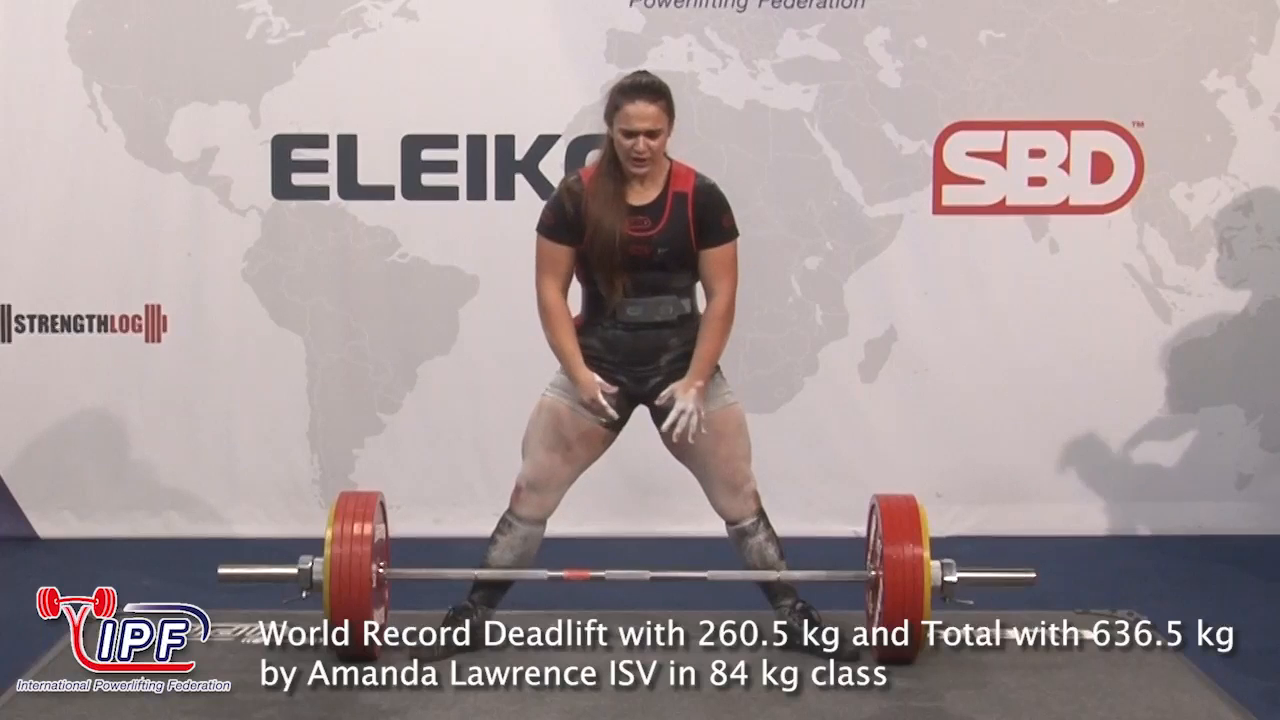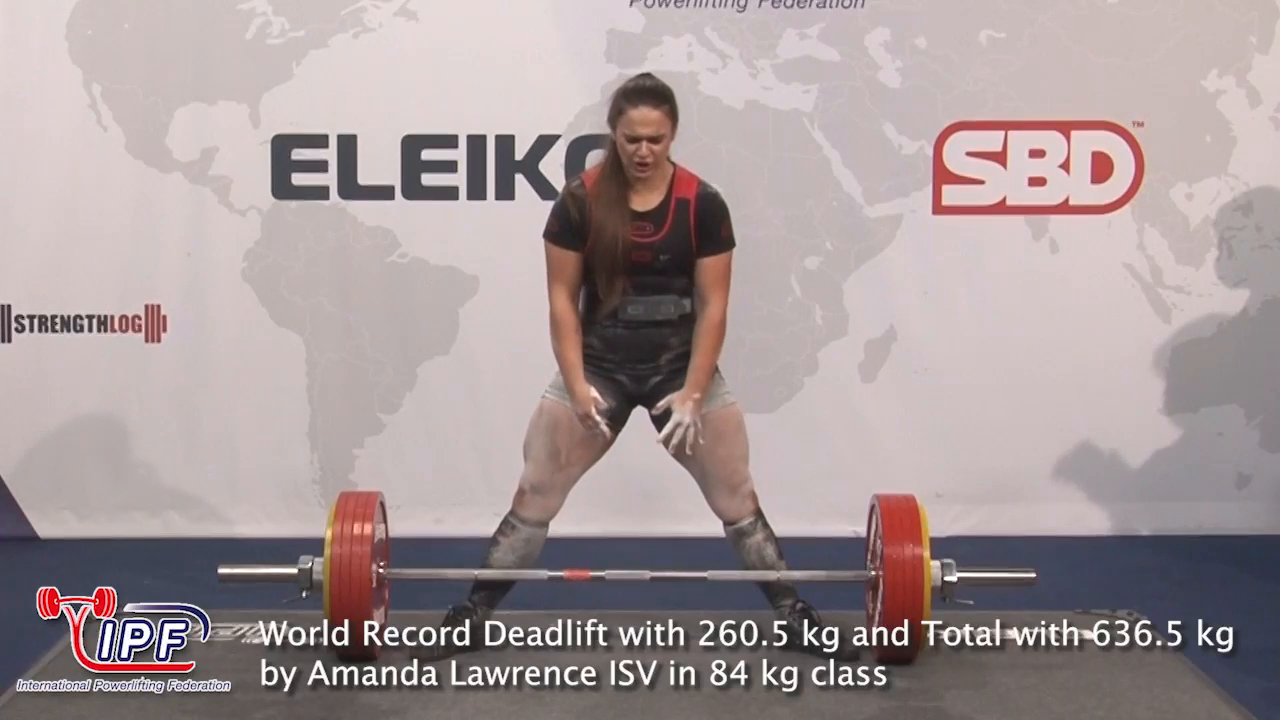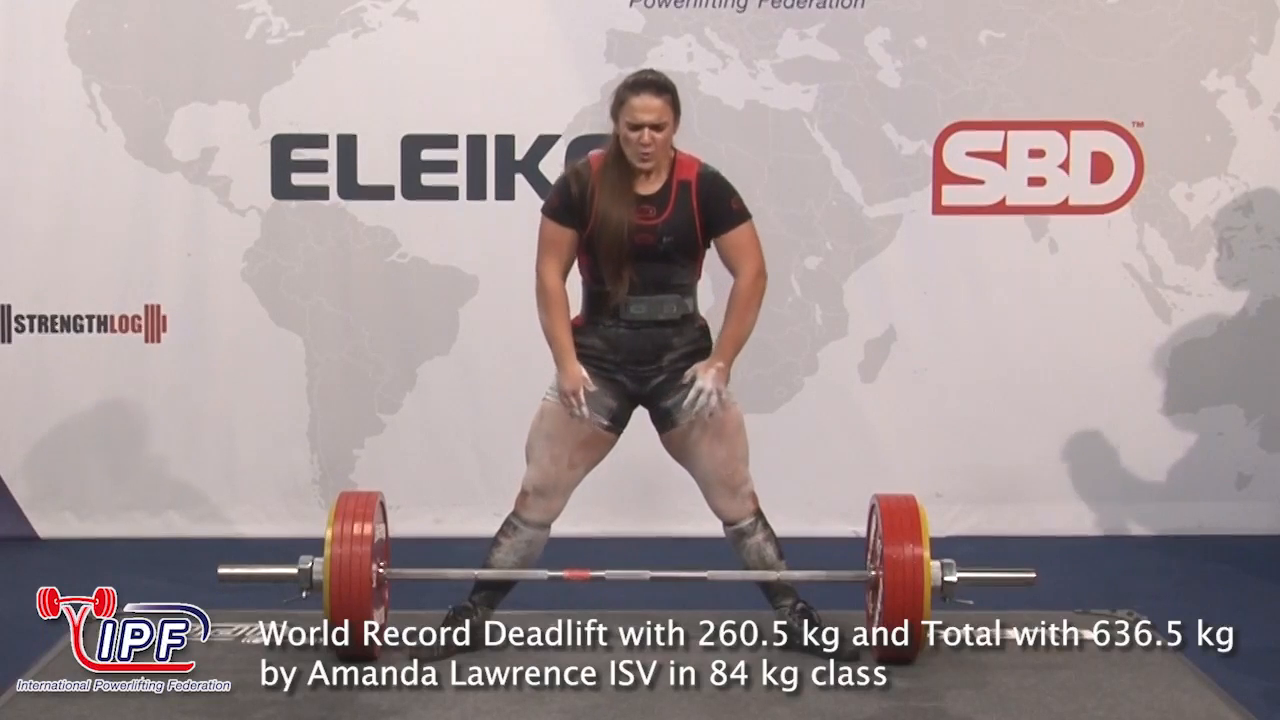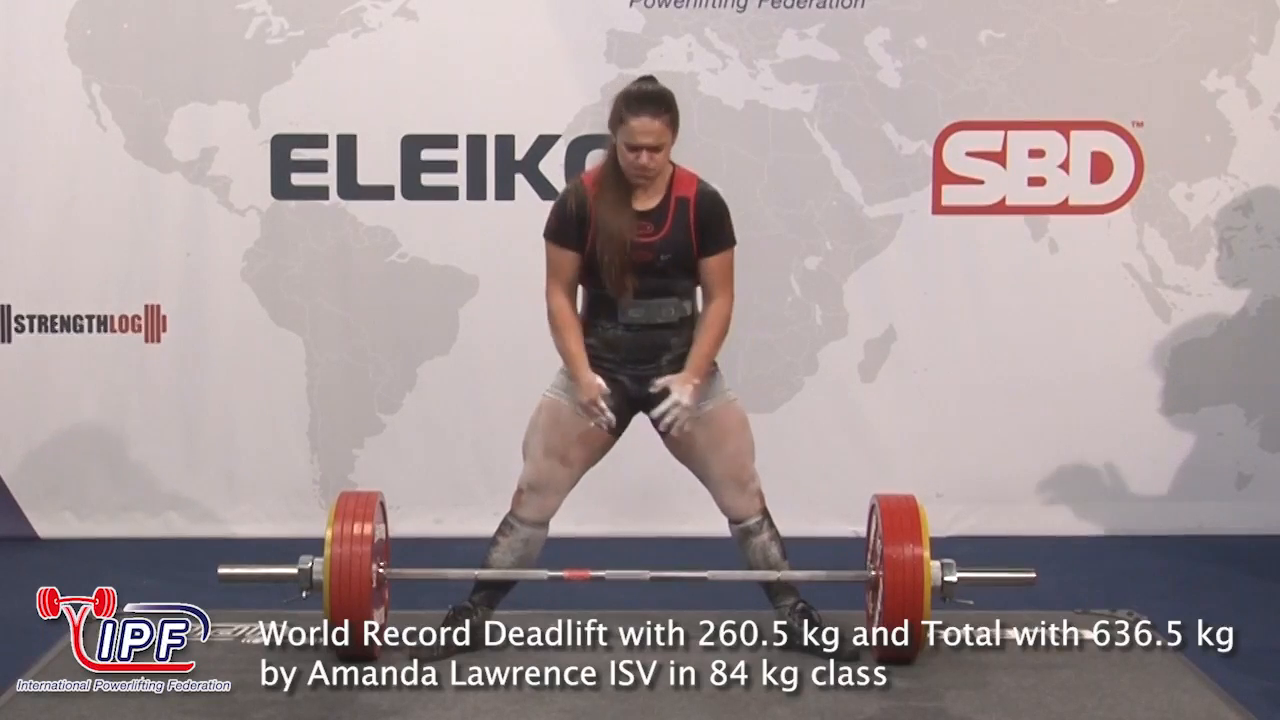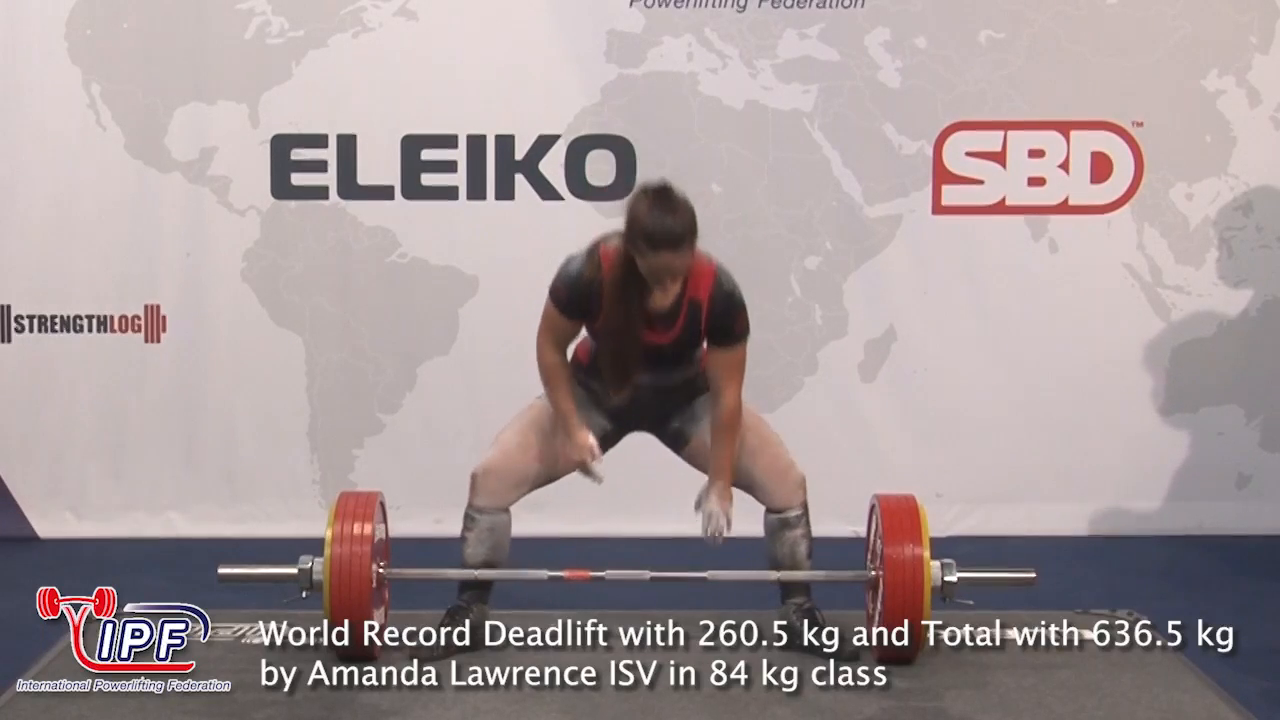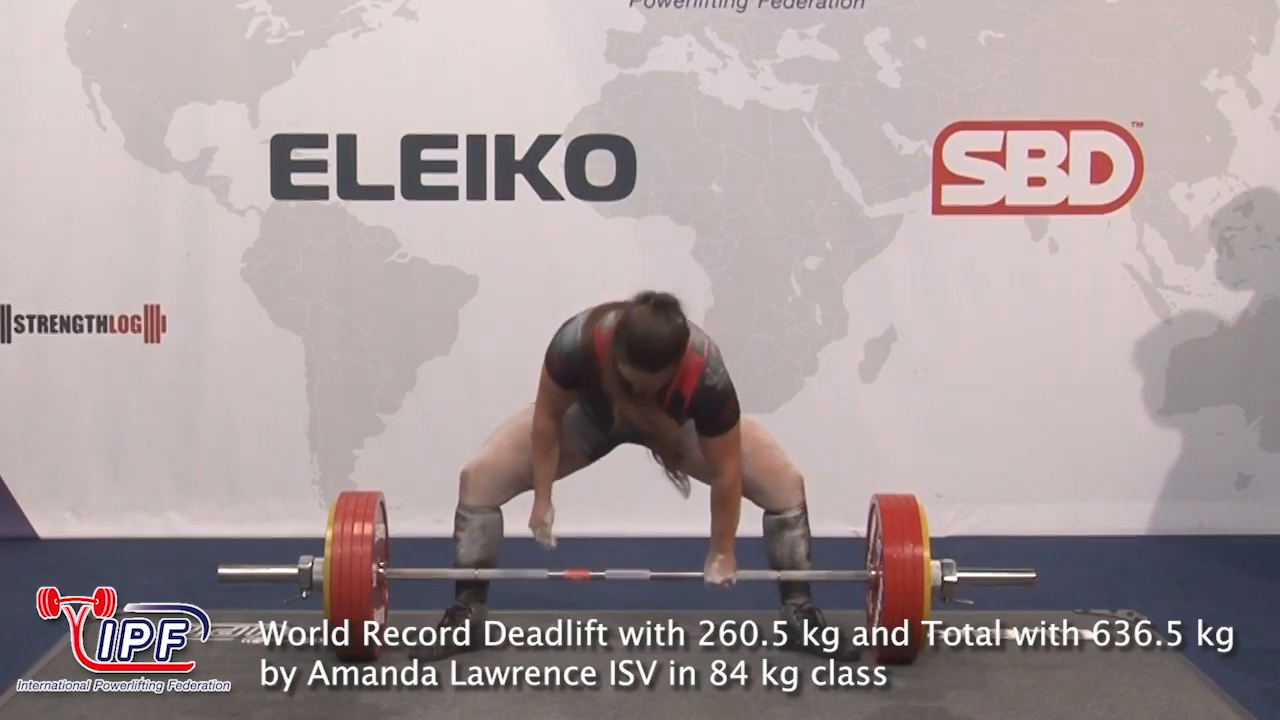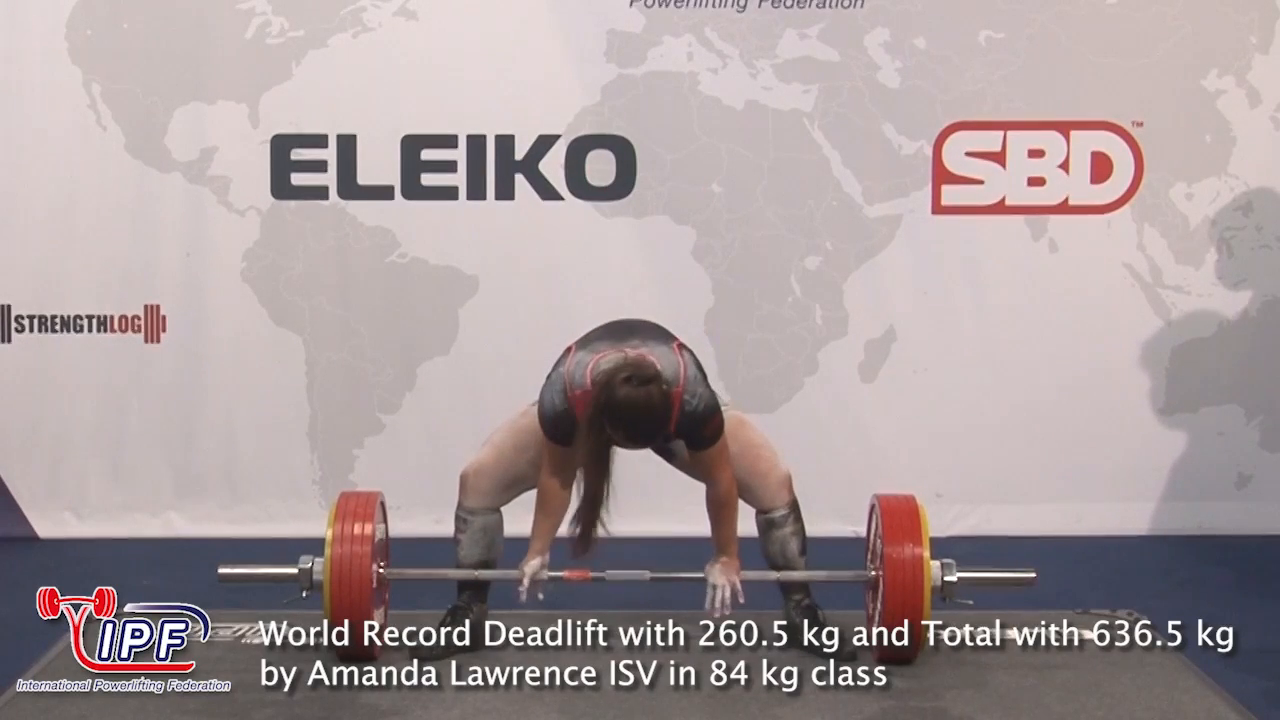
dt=0.4s
person 1, frame 1
left shoulder: (701, 197)
right shoulder: (576, 196)
left elbow: (722, 296)
right elbow: (550, 290)
left wrist: (695, 382)
right wrist: (578, 373)
left hip: (681, 361)
right hip: (598, 361)
left knee: (739, 496)
right knee: (532, 491)
left ankle: (795, 616)
right ankle: (472, 614)
person 1, frame 2
left shoulder: (702, 203)
right shoulder: (579, 200)
left elbow: (712, 306)
right elbow: (563, 299)
left wrist: (693, 394)
right wrist: (576, 386)
left hip: (680, 362)
right hip: (599, 363)
left knee: (736, 496)
right knee: (535, 492)
left ankle: (794, 616)
right ankle: (472, 615)
person 1, frame 3
left shoulder: (704, 186)
right shoulder: (582, 183)
left elbow: (750, 273)
right elbow: (549, 273)
left wrist: (721, 362)
right wrist: (566, 361)
left hip: (683, 360)
right hip: (598, 361)
left knee: (735, 496)
right knee: (538, 494)
left ankle: (794, 617)
right ankle: (473, 615)
person 1, frame 4
left shoulder: (701, 202)
right shoulder: (580, 199)
left elbow: (718, 300)
right elbow: (560, 294)
left wrist: (694, 378)
right wrist: (580, 375)
left hip: (680, 363)
right hip: (600, 364)
left knee: (742, 496)
right knee: (535, 493)
left ankle: (794, 616)
right ankle: (473, 614)
person 1, frame 5
left shoulder: (718, 292)
right shoulder: (588, 272)
left elbow: (727, 394)
right elbow: (551, 349)
left wrist: (717, 485)
right wrist: (572, 429)
left hip: (687, 399)
right hip: (596, 396)
left knee: (785, 483)
right knee: (491, 478)
left ankle: (799, 615)
right ankle: (469, 612)
person 1, frame 6
left shoulder: (706, 375)
right shoulder: (580, 342)
left elbow: (726, 471)
right elbow: (547, 417)
left wrist: (723, 553)
right wrist: (542, 501)
left hip: (678, 423)
right hip: (590, 413)
left knee: (785, 485)
right knee: (479, 479)
left ankle: (799, 613)
right ankle: (468, 611)
person 1, frame 7
left shoulder: (692, 399)
right shoulder: (564, 396)
left elbow: (720, 480)
right elbow: (556, 475)
left wrist: (726, 557)
right wrist: (538, 551)
left hip: (670, 401)
right hip: (587, 402)
left knee: (774, 483)
right knee: (477, 481)
left ankle: (800, 610)
right ankle: (468, 612)
